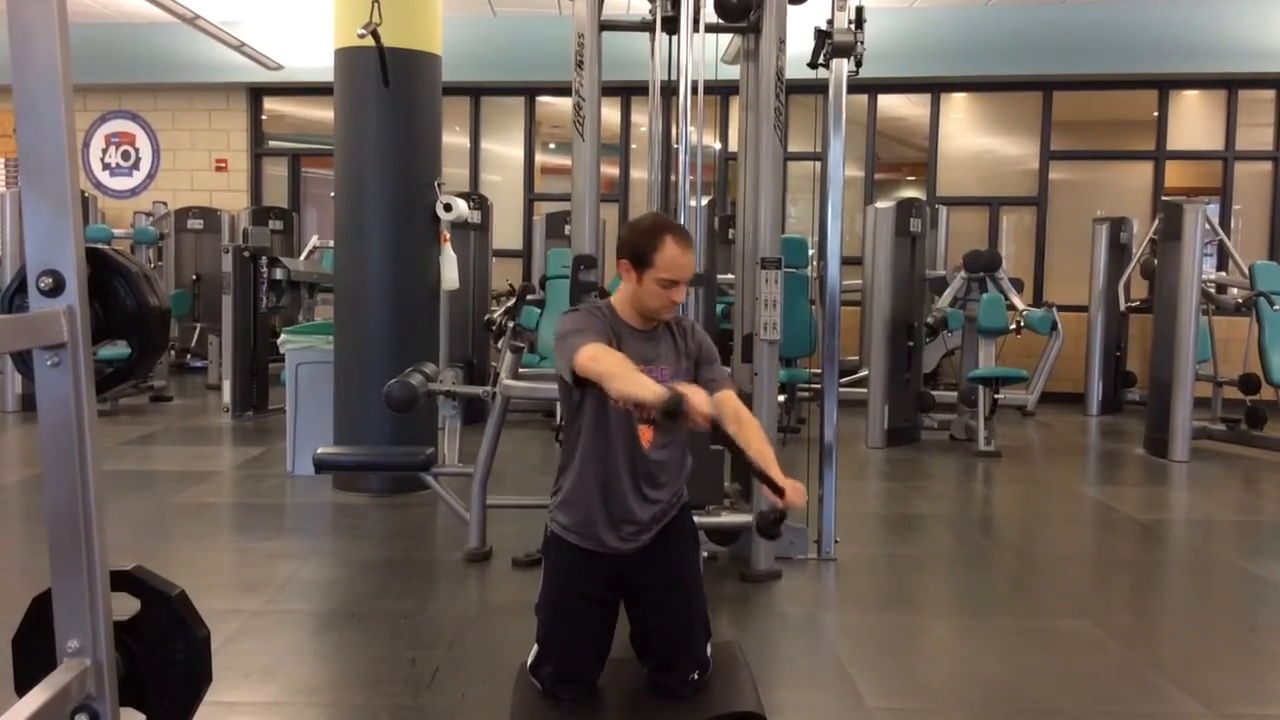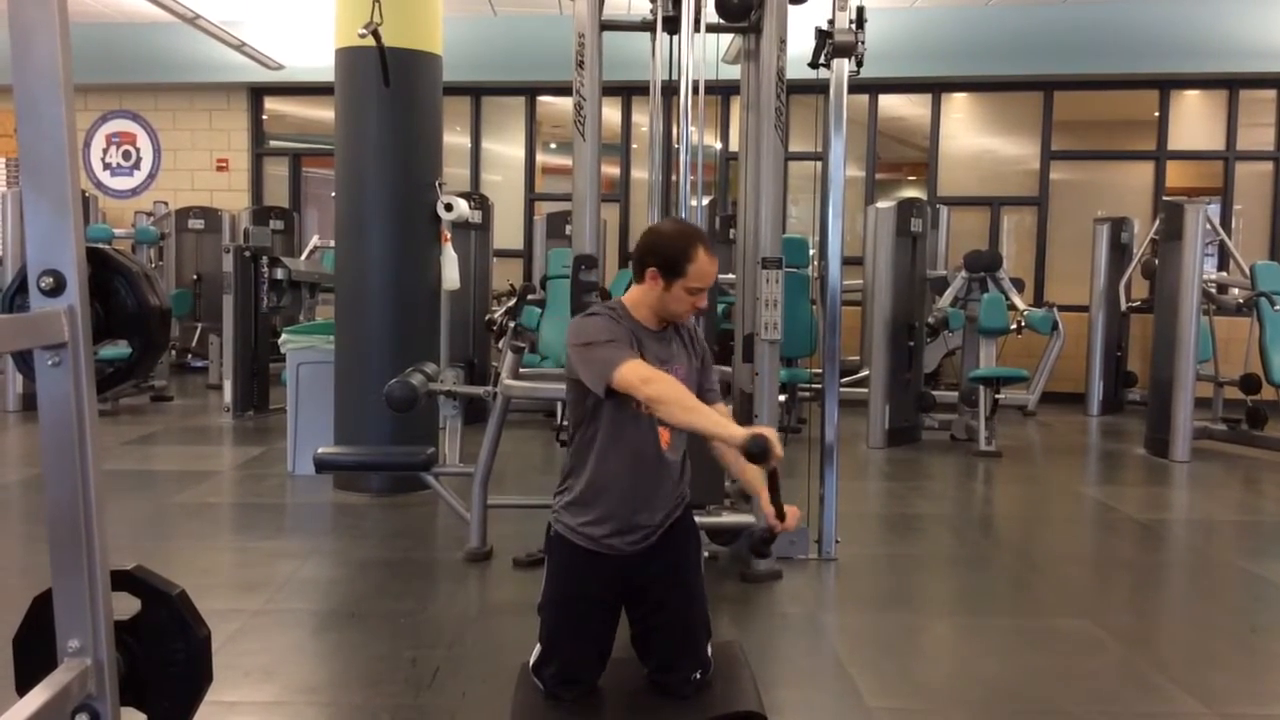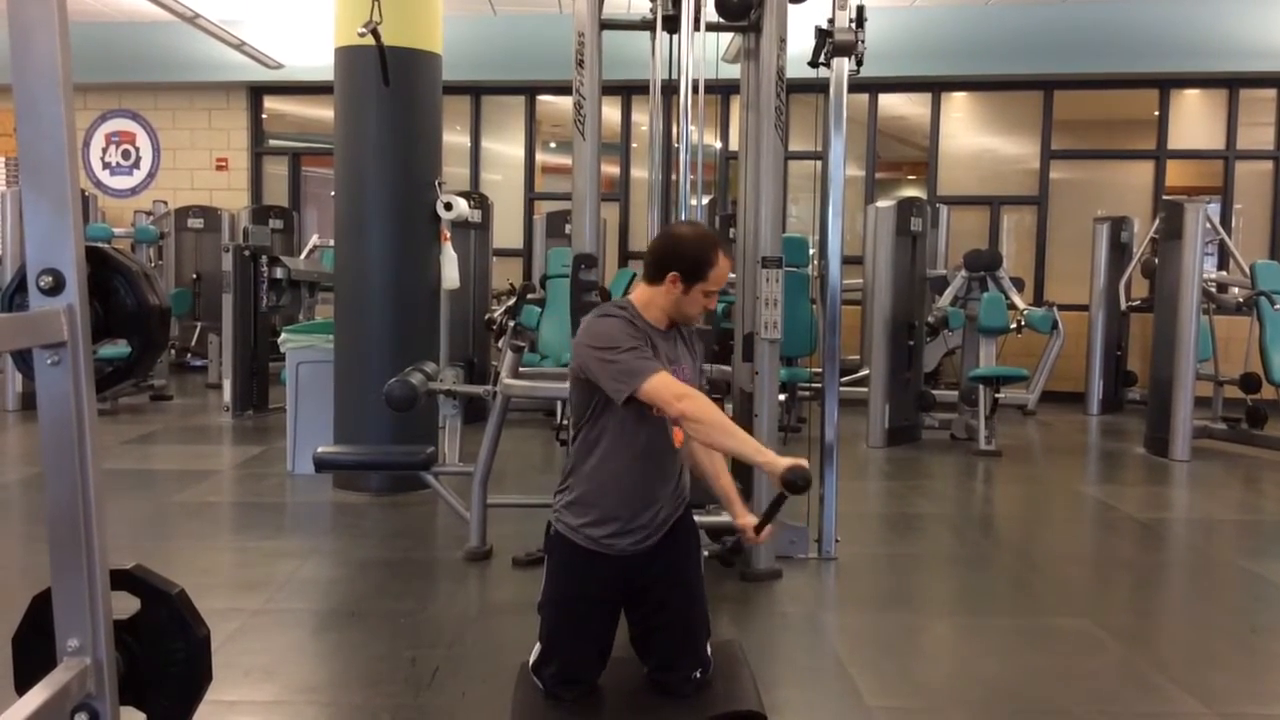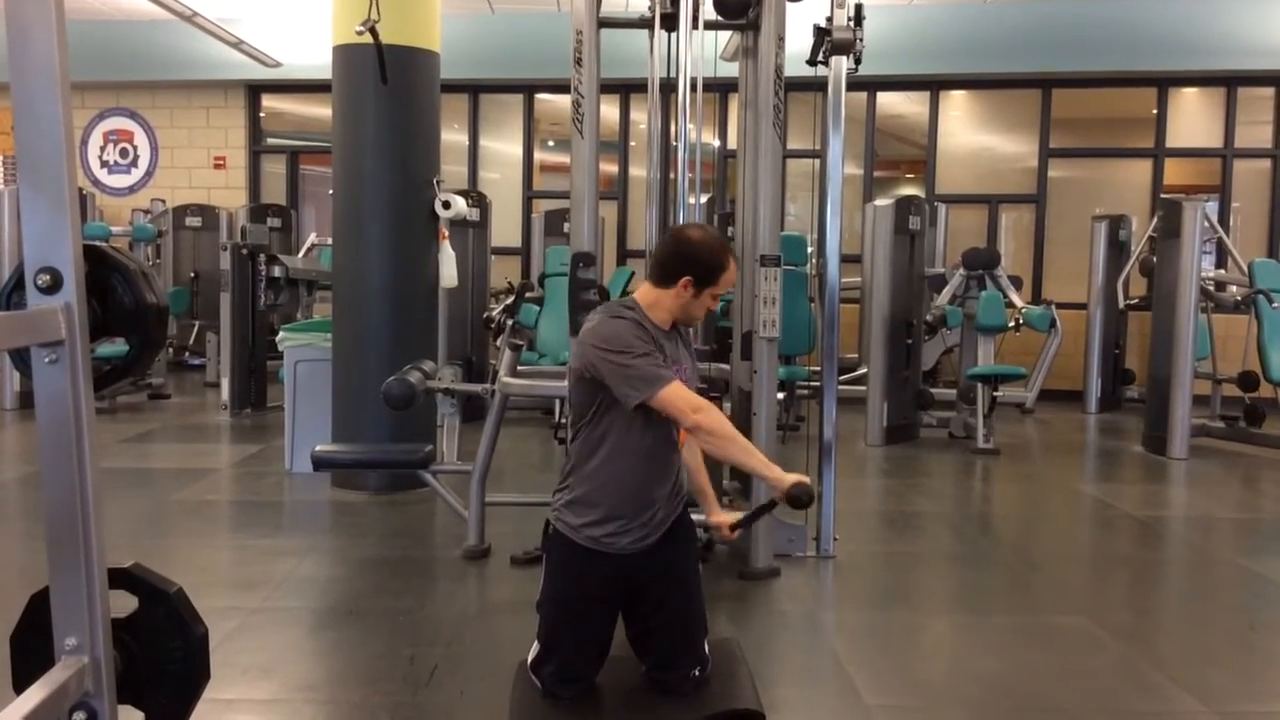
dt=0.2s
person 1, frame 1
left shoulder: (691, 338)
right shoulder: (583, 325)
left elbow: (732, 410)
right elbow: (607, 368)
left wrist: (776, 476)
right wrist: (671, 394)
left hip: (664, 530)
right hip: (583, 535)
left knee: (683, 679)
right knee: (562, 682)
left ankle: (648, 634)
person 1, frame 2
left shoulder: (691, 340)
right shoulder: (595, 330)
left elbow: (720, 428)
right elbow: (651, 388)
left wrist: (767, 498)
right wrist: (741, 432)
left hip: (667, 530)
right hip: (587, 536)
left knee: (684, 679)
right knee: (564, 683)
left ankle: (650, 634)
person 1, frame 3
left shoulder: (685, 338)
right shoulder: (606, 332)
right elbow: (682, 406)
left wrist: (737, 510)
right wrist: (769, 460)
left hip: (667, 531)
right hip: (589, 537)
left knee: (684, 678)
right knee: (564, 683)
left ankle: (648, 633)
person 1, frame 4
left shoulder: (677, 336)
right shoulder: (611, 333)
right elbow: (694, 417)
left wrist: (712, 507)
right wrist: (776, 476)
left hip: (664, 529)
right hip: (588, 536)
left knee: (682, 677)
right knee: (563, 681)
left ankle: (645, 630)
